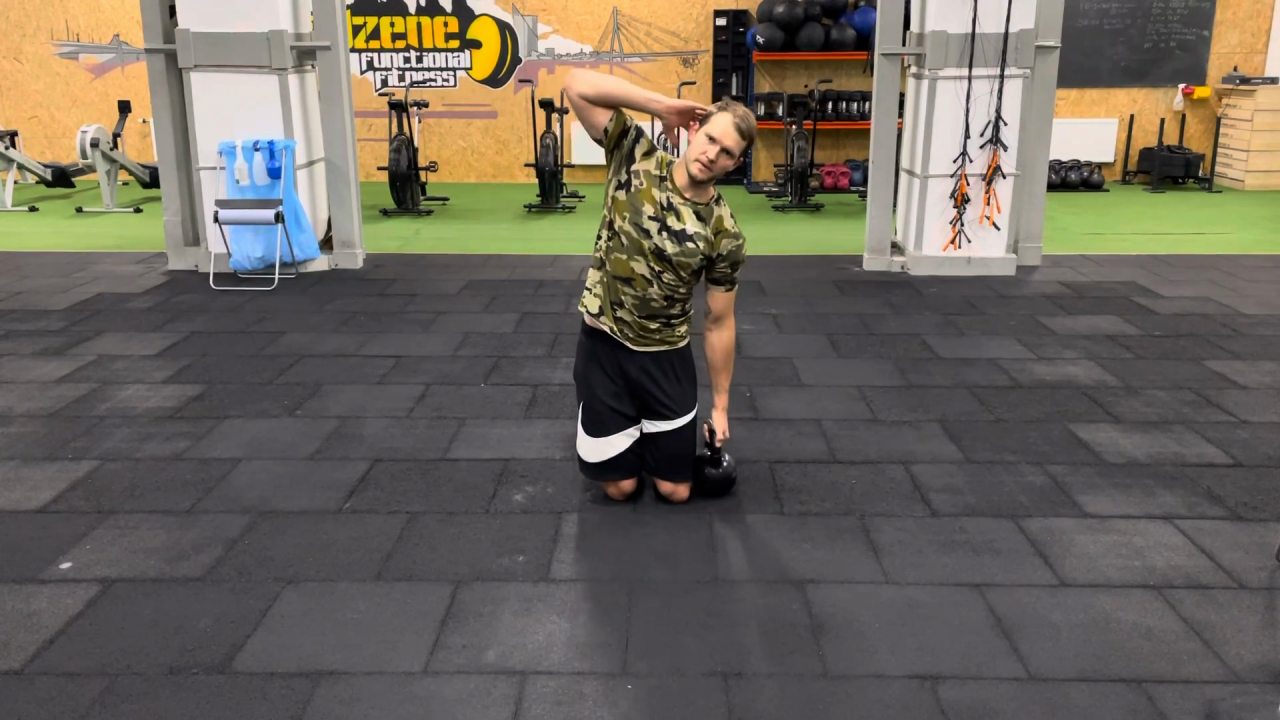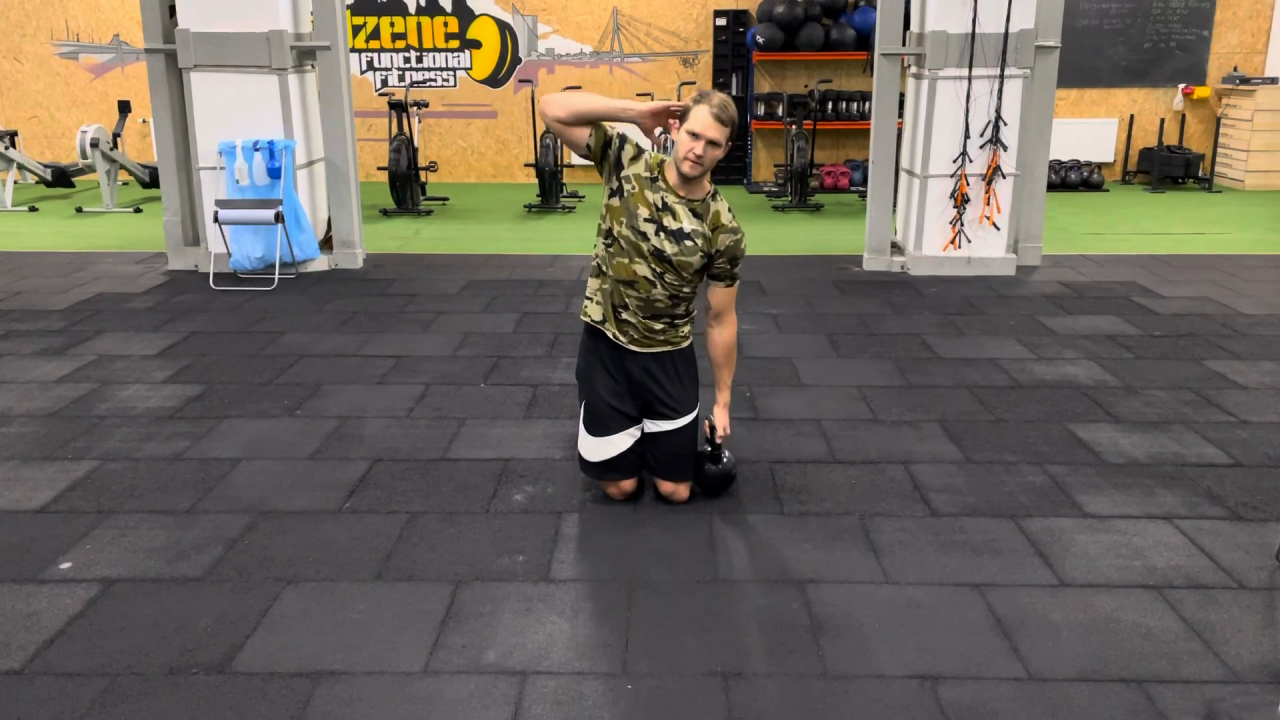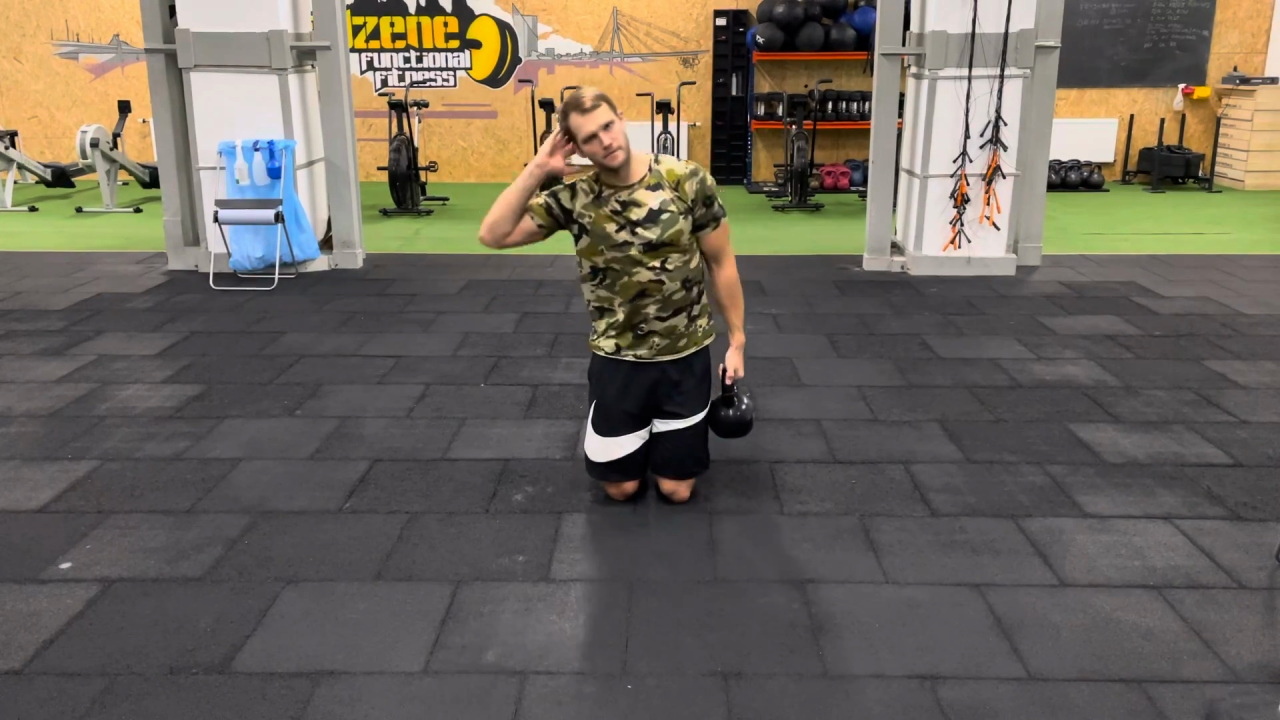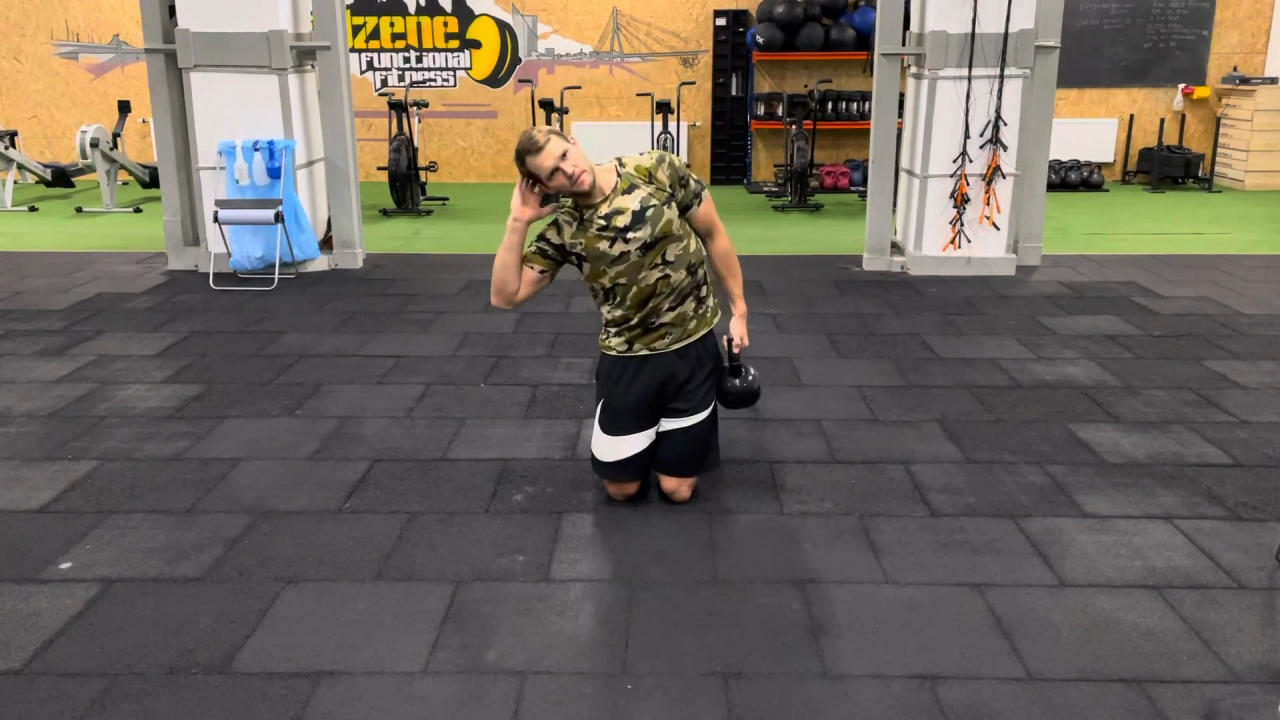
dt=0.5s
person 1, frame 1
left shoulder: (725, 235)
right shoulder: (635, 158)
left elbow: (719, 323)
right elbow: (576, 85)
left wrist: (720, 405)
right wrist: (662, 106)
left hip: (665, 354)
right hip: (602, 344)
left knee: (676, 490)
right knee: (619, 486)
left ankle: (651, 432)
right ankle: (626, 430)
person 1, frame 2
left shoulder: (723, 230)
right shoulder: (627, 163)
left elbow: (721, 320)
right elbow: (551, 109)
left wrist: (722, 401)
right wrist: (637, 113)
left hip: (667, 356)
right hip: (606, 346)
left knee: (676, 490)
right knee: (619, 486)
left ankle: (653, 434)
right ankle: (627, 429)
person 1, frame 3
left shoulder: (687, 180)
right shoulder: (573, 197)
left elbow: (721, 262)
right elbow: (492, 236)
left wrist: (736, 340)
right wrist: (539, 169)
left hip: (685, 356)
right hip: (618, 358)
left knee: (676, 489)
right knee: (619, 487)
left ankle: (661, 433)
right ankle: (637, 432)
person 1, frame 4
left shoulder: (658, 171)
right shoulder: (561, 230)
left elbow: (714, 236)
right elbow: (505, 296)
left wrist: (738, 309)
right wrist: (518, 221)
left hip: (693, 346)
right hip: (627, 356)
left knee: (677, 489)
right knee: (621, 488)
left ankle: (670, 436)
right ankle: (643, 429)
